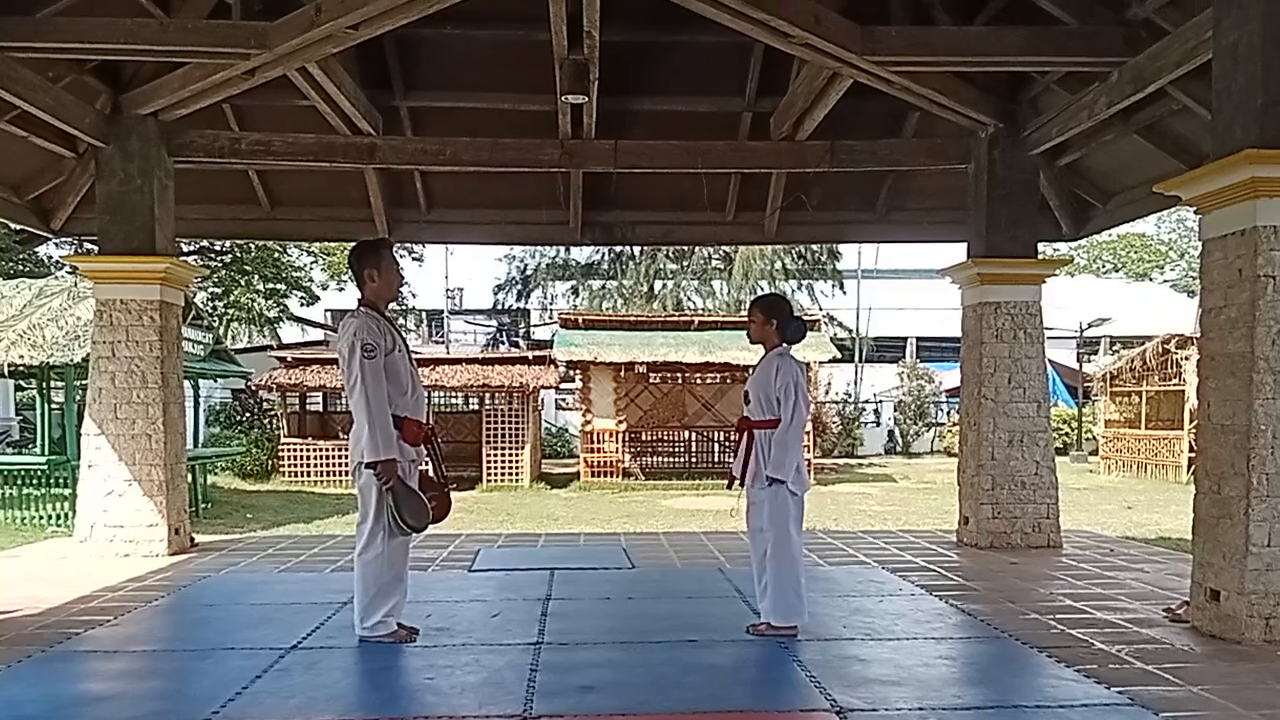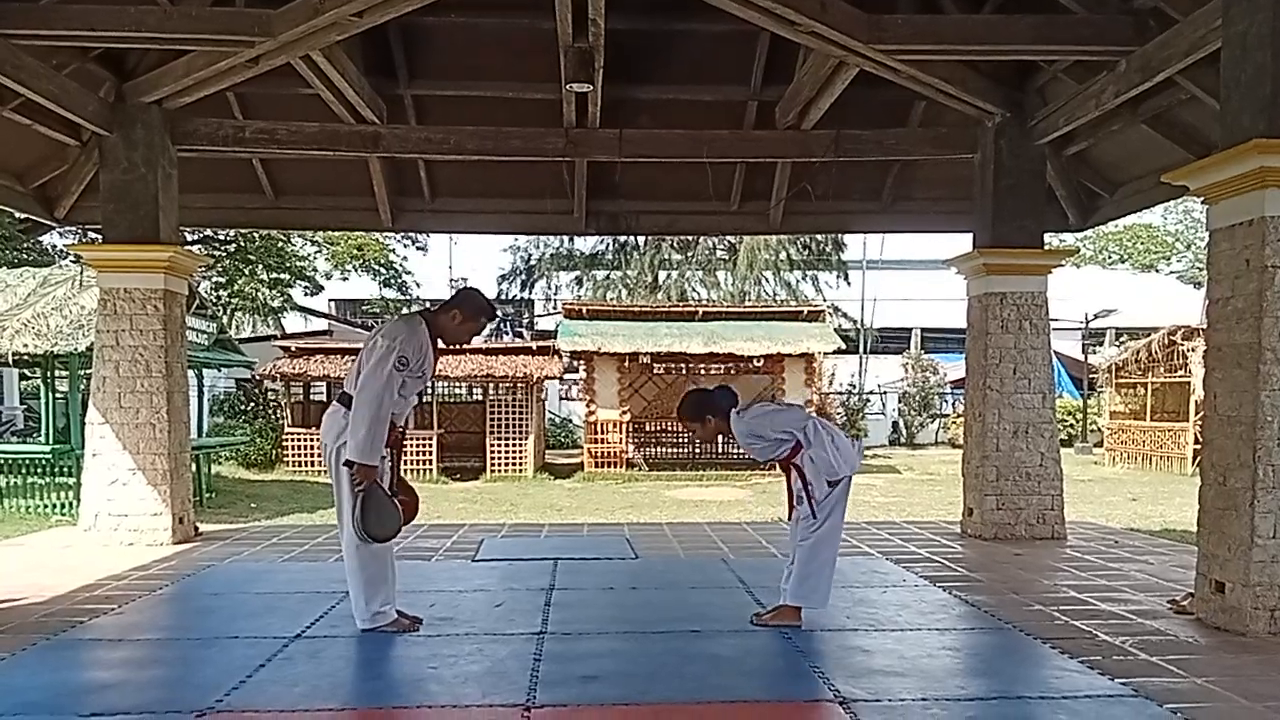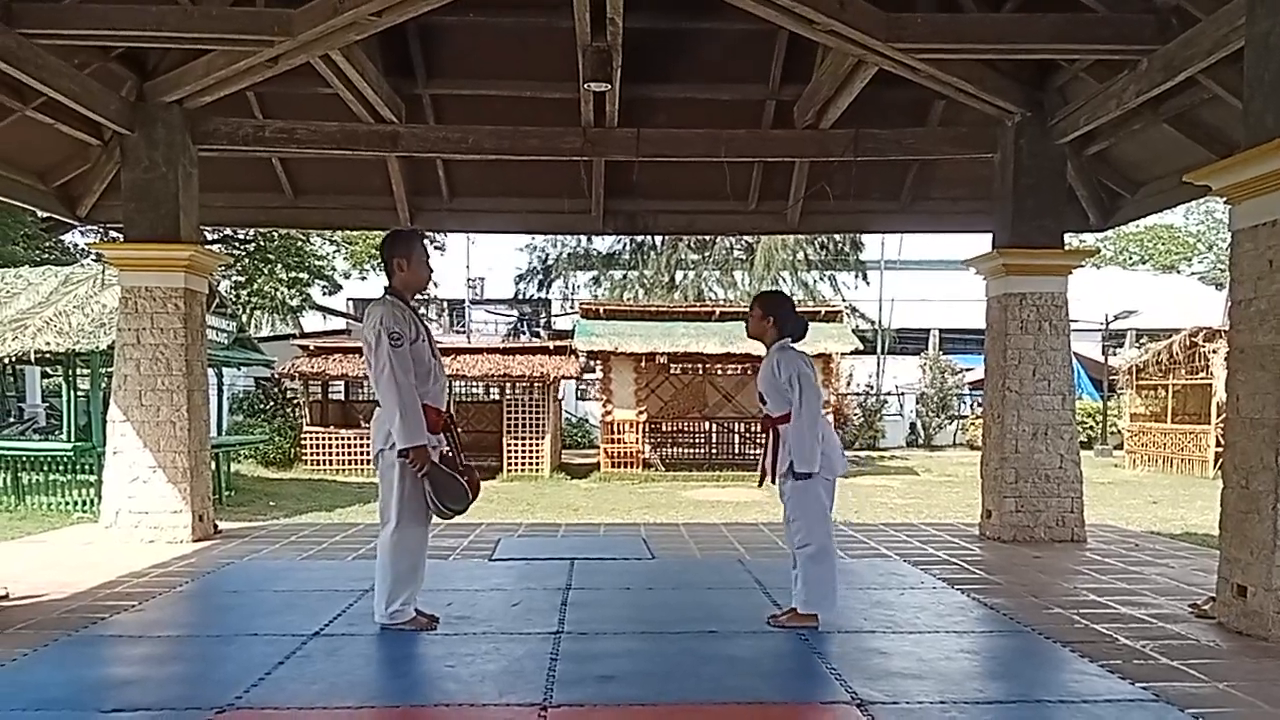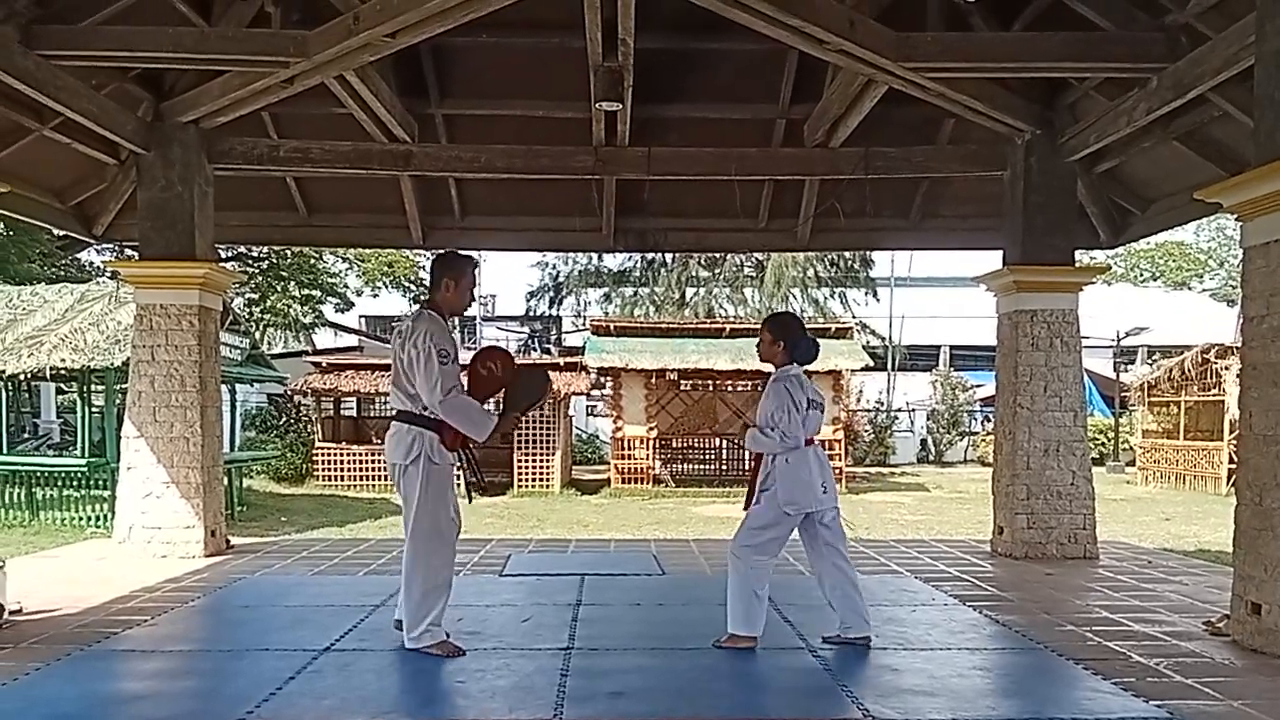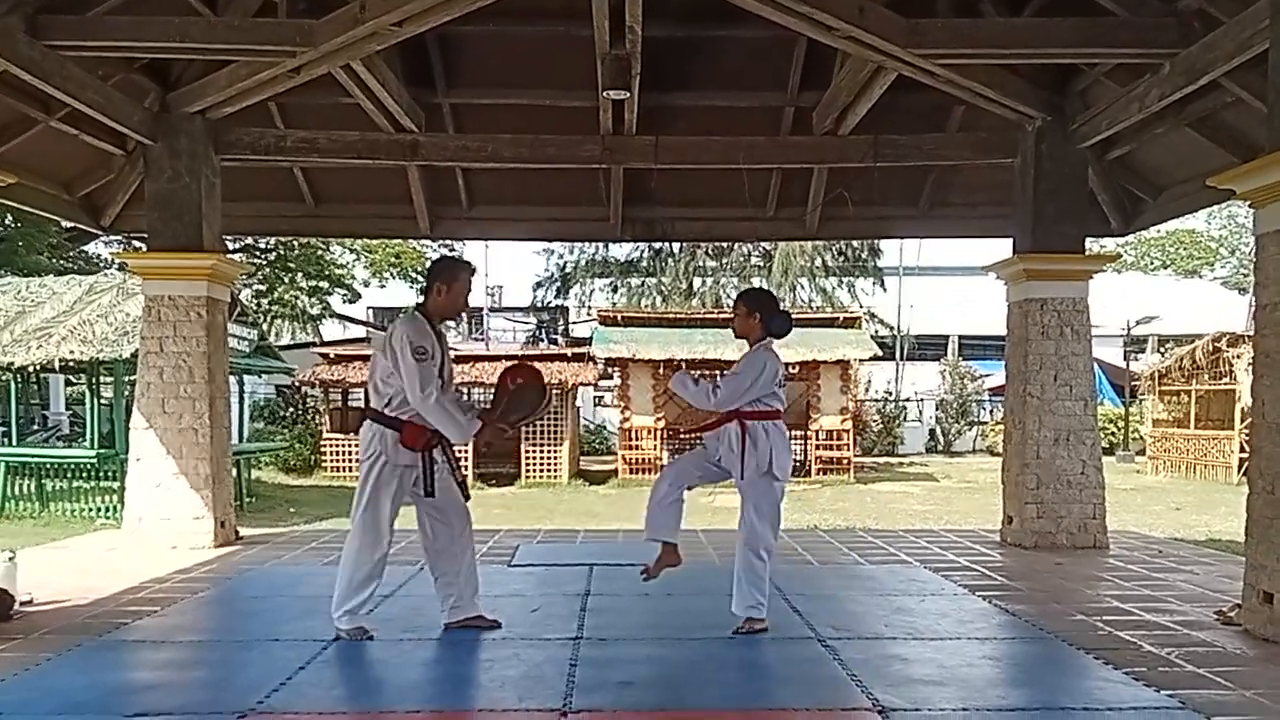
dt=1s
person 1, frame 1
left shoulder: (382, 325)
right shoulder: (361, 328)
right elbow: (368, 398)
right wrist: (384, 456)
left hip: (399, 444)
right hip: (383, 447)
left knee: (394, 535)
right knee: (379, 535)
left ankle: (385, 617)
right ankle: (373, 624)
person 1, frame 2
left shoulder: (421, 337)
right shoulder: (406, 337)
right elbow: (372, 398)
left wrist: (376, 454)
right wrist: (365, 458)
left hip: (368, 434)
right hip: (353, 432)
left ankle: (382, 607)
right ankle: (375, 614)
person 1, frame 3
left shoulder: (405, 314)
right shoulder: (386, 316)
right elbow: (395, 386)
right wrist: (414, 442)
left hip: (416, 432)
right hip: (404, 433)
left knee: (414, 521)
right knee: (402, 522)
left ankle: (401, 605)
right ankle: (394, 611)
person 1, frame 4
left shoulder: (417, 324)
right shoulder: (431, 330)
right elbow: (441, 397)
left wrist: (475, 402)
right wrist: (493, 425)
left hip: (420, 441)
right hip: (422, 443)
left knee: (437, 534)
right knee: (431, 539)
left ankle: (412, 614)
right ankle: (422, 632)
person 1, frame 5
left shoulder: (436, 335)
right shoulder: (407, 330)
left elbow: (442, 395)
right elbow: (423, 395)
left wrist: (477, 418)
right wrist: (475, 427)
left hip: (427, 447)
right hip: (390, 442)
left knee: (453, 525)
right knee: (372, 533)
left ankle: (460, 609)
right ankle: (347, 616)
person 2, frame 1
left shoulder: (786, 367)
right shoulder: (769, 364)
left elbow: (792, 422)
left wrist: (777, 470)
left hip: (776, 468)
right hip: (761, 467)
left knee: (780, 540)
right knee: (764, 539)
left ankle: (784, 618)
right ankle: (775, 614)
person 2, frame 2
left shoulder: (746, 426)
right shoulder: (740, 423)
left elbow: (799, 421)
right elbow: (790, 416)
left hip: (828, 461)
right hip: (811, 467)
left knee: (812, 534)
right knee: (803, 534)
left ankle: (792, 609)
right ankle: (790, 603)
person 2, frame 3
left shoulder: (786, 359)
right shoulder: (779, 357)
left elbow: (808, 409)
left wrist: (803, 461)
left hip: (805, 455)
right hip: (797, 454)
left knee: (809, 533)
right knee: (801, 531)
left ankle: (809, 610)
right ankle: (804, 604)
person 2, frame 4
left shoulder: (780, 386)
right shoulder: (802, 382)
left elbow: (787, 439)
left wrist: (753, 437)
right wrist: (761, 433)
left hip: (788, 480)
right hip: (814, 477)
left knee: (747, 551)
right knee: (830, 554)
left ankle: (745, 631)
right ankle: (856, 627)
person 2, frame 5
left shoulder: (762, 360)
right shoulder: (756, 358)
left elbow: (716, 396)
left wrist: (679, 380)
left hip: (760, 450)
right hip: (734, 444)
left knee: (754, 533)
right knee: (671, 477)
left ankle: (754, 613)
right ankle: (668, 550)
